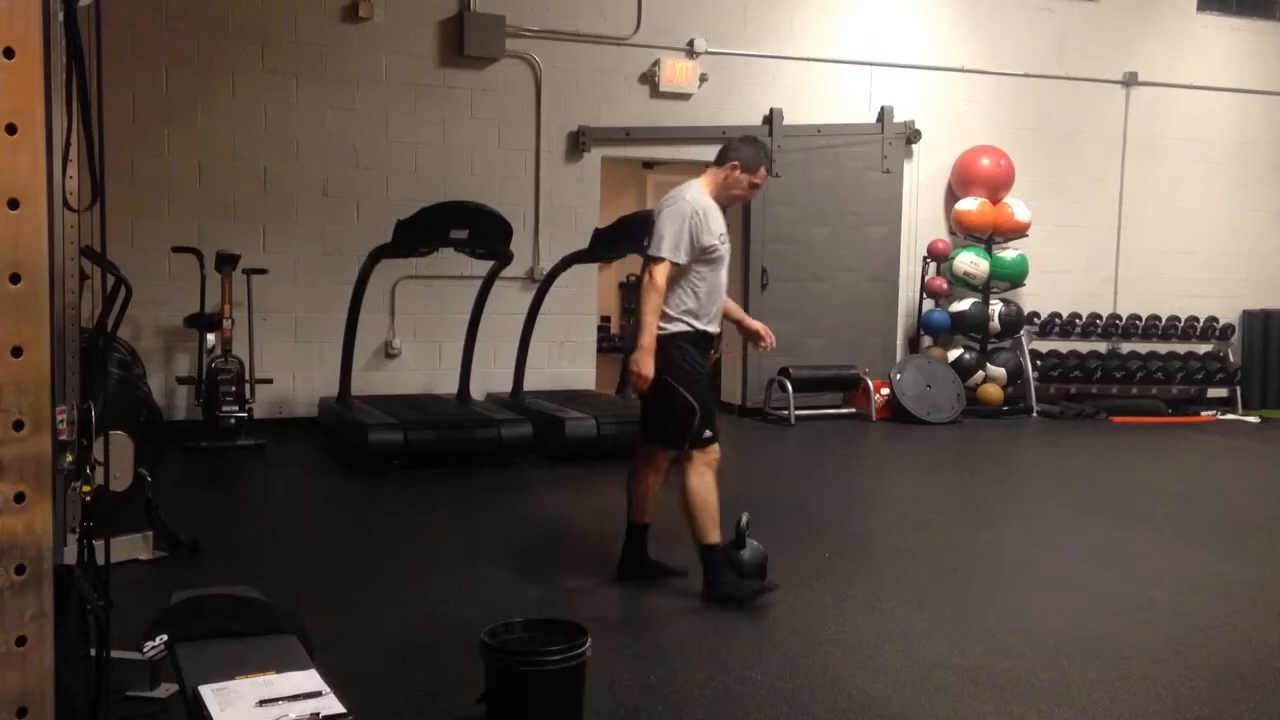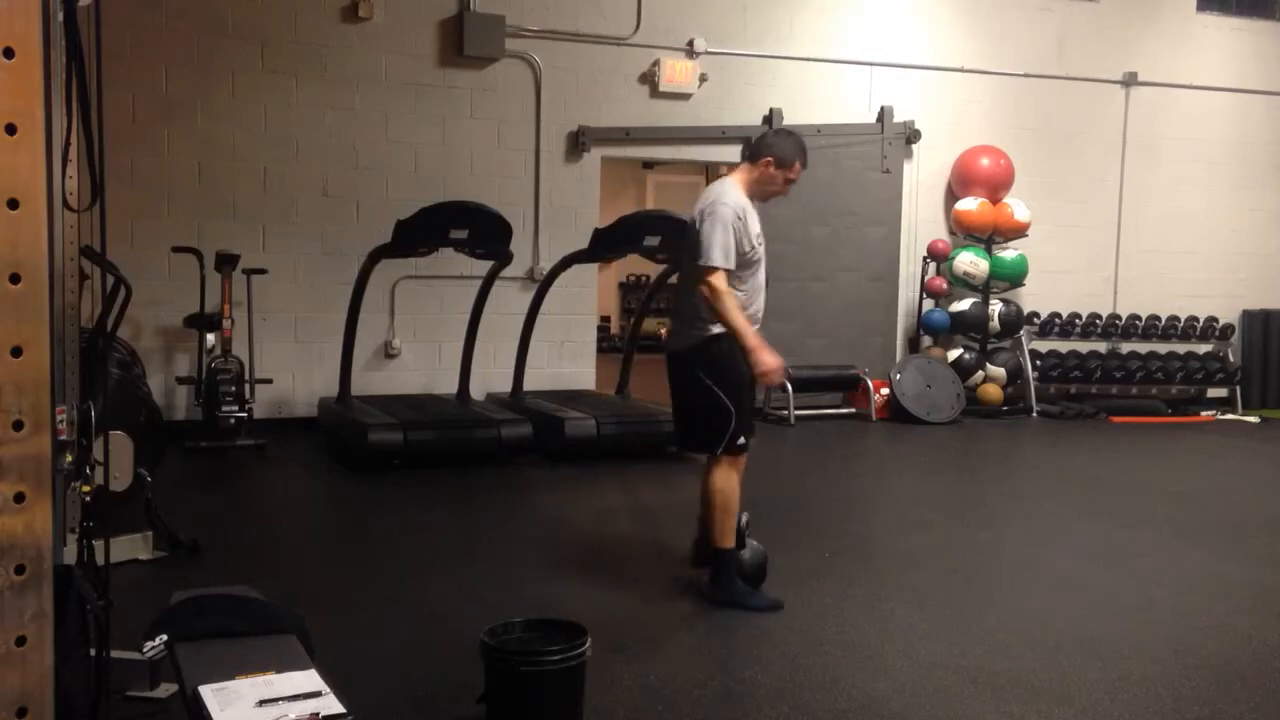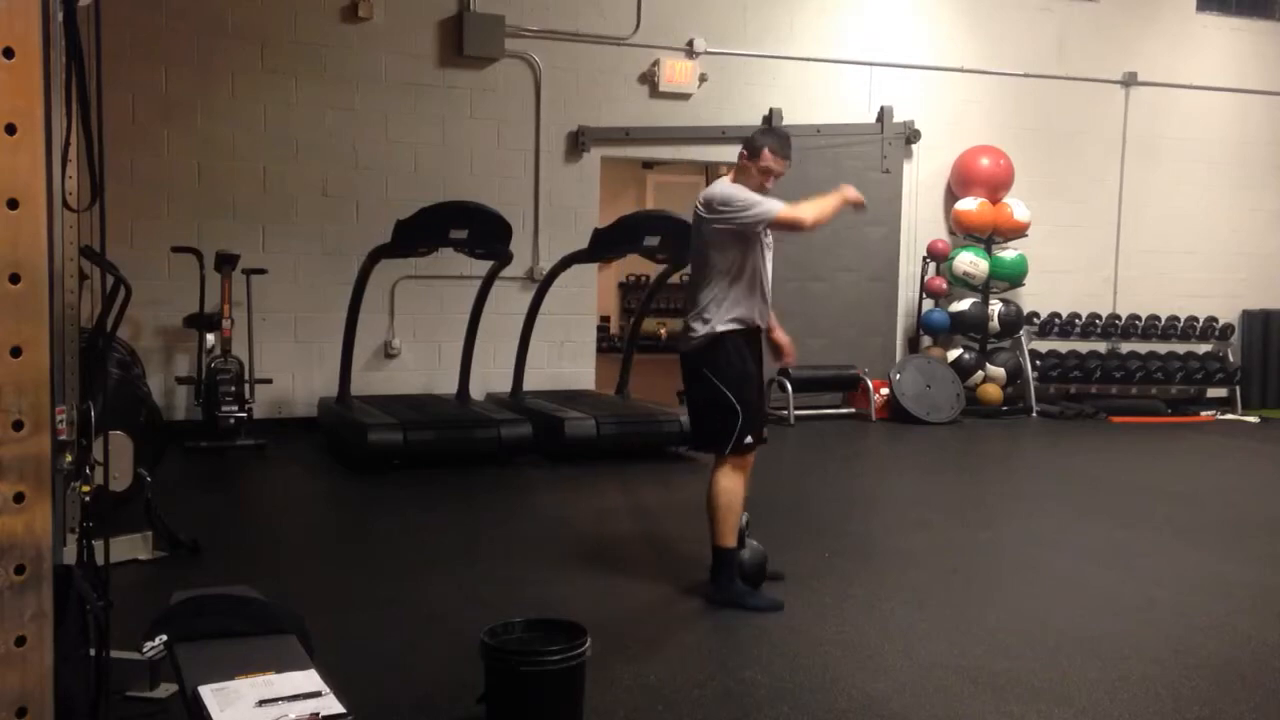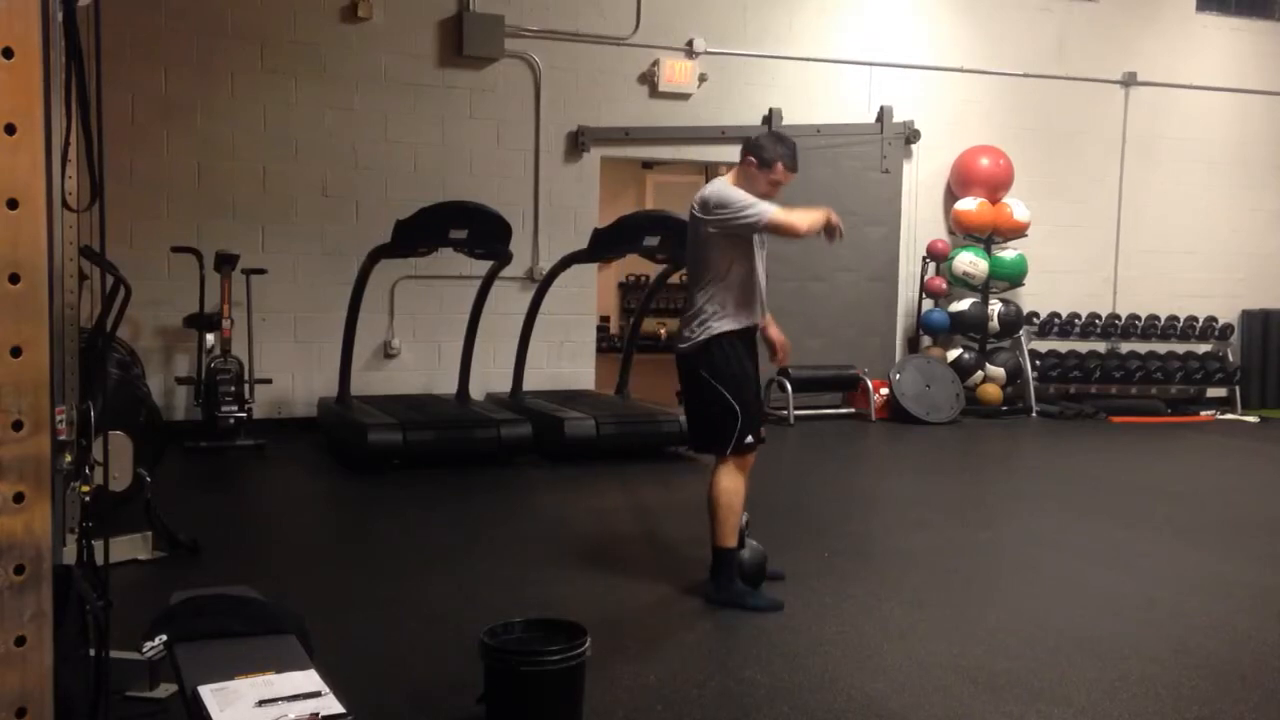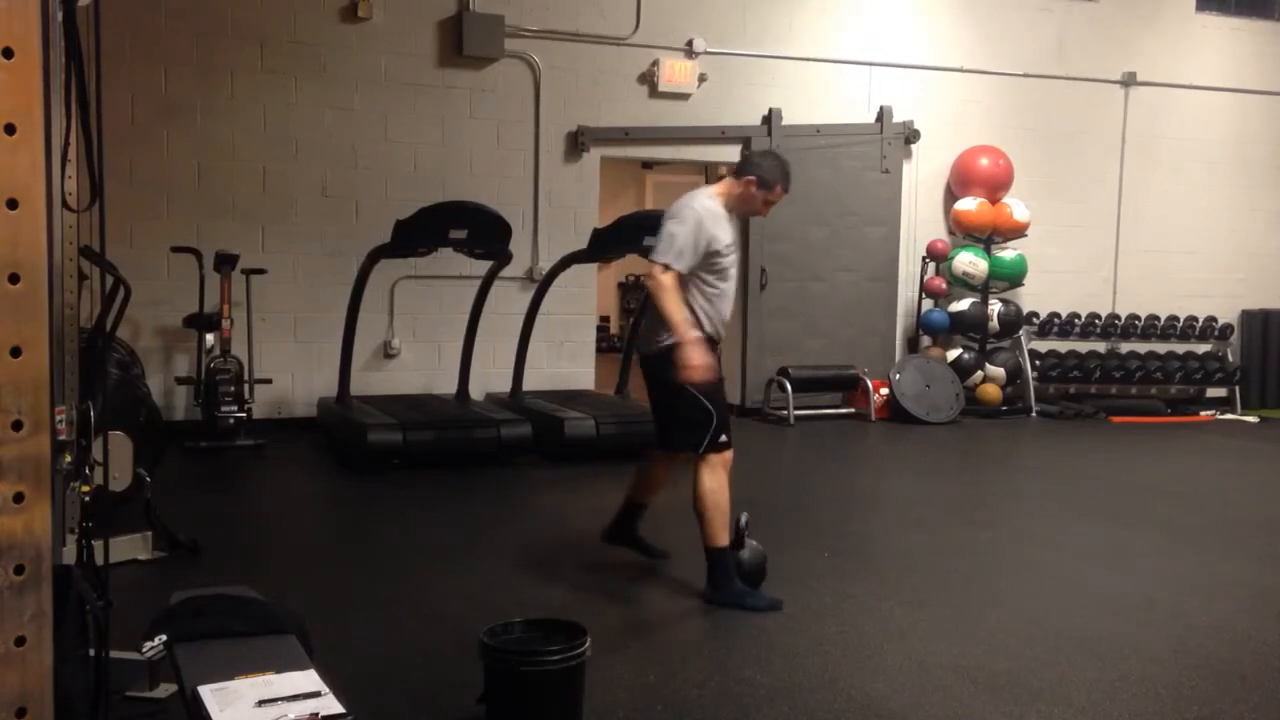
dt=0.4s
person 1, frame 1
left shoulder: (709, 208)
right shoulder: (687, 205)
right elbow: (657, 276)
left wrist: (743, 320)
right wrist: (644, 347)
left hip: (688, 341)
right hip: (674, 345)
left knee: (659, 449)
right knee: (702, 453)
left ankle: (634, 556)
right ankle: (718, 576)
person 1, frame 2
left shoulder: (740, 202)
right shoulder: (725, 206)
right elbow: (713, 285)
right wrist: (757, 348)
left hip: (719, 343)
right hip: (711, 346)
left knee: (725, 453)
right knee: (731, 456)
left ankle: (710, 547)
right ankle: (724, 580)
person 1, frame 3
left shoulder: (750, 205)
right shoulder: (724, 198)
right elbow: (802, 219)
left wrist: (772, 329)
right wrist: (842, 195)
left hip: (738, 339)
right hip: (719, 345)
left knee: (742, 454)
right knee: (735, 456)
left ankle: (733, 559)
right ankle: (725, 579)
person 1, frame 4
left shoulder: (737, 199)
right shoulder: (722, 198)
right elbow: (797, 224)
left wrist: (767, 326)
right wrist: (826, 215)
left hip: (733, 339)
right hip: (716, 344)
left knee: (739, 454)
right knee: (736, 456)
left ankle: (733, 556)
right ankle: (724, 579)
person 1, frame 5
left shoulder: (724, 215)
right shoulder: (696, 212)
right elbow: (661, 277)
right wrist: (689, 345)
left hip: (691, 346)
right hip: (680, 349)
left knee: (676, 446)
right knee: (716, 455)
left ankle: (624, 525)
right ankle: (723, 580)
